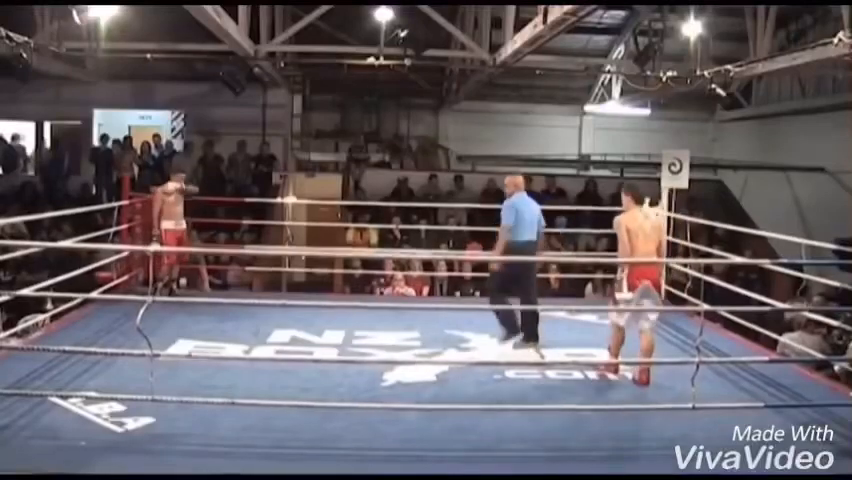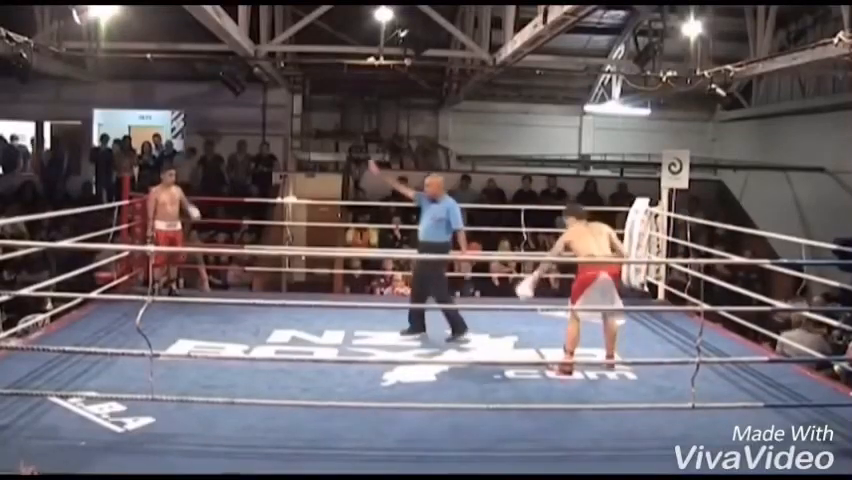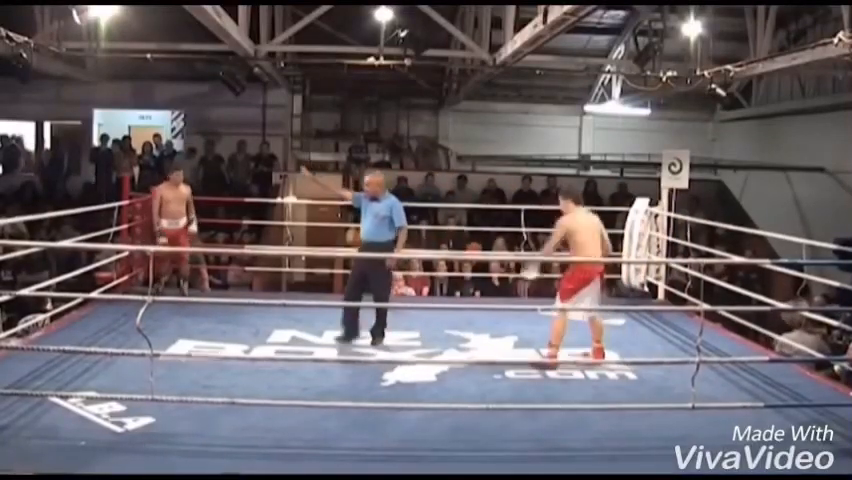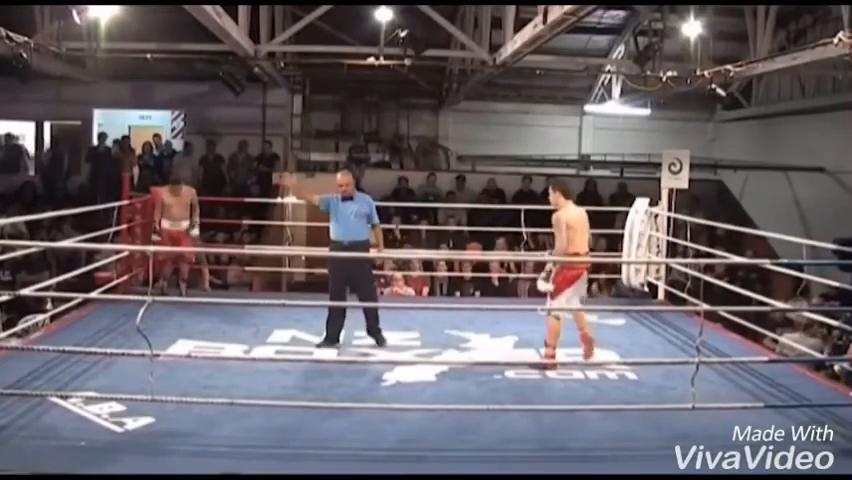
dt=1s
person 1, frame 1
left shoulder: (622, 220)
right shoulder: (656, 218)
left elbow: (625, 252)
right elbow: (661, 251)
left wrist: (622, 276)
left hip: (634, 272)
right hip: (652, 272)
left knee: (618, 320)
right knee: (647, 325)
left ankle: (613, 362)
right ankle: (644, 371)
person 1, frame 2
left shoulder: (570, 233)
right shoulder: (603, 228)
left elbow: (552, 256)
right elbow: (622, 253)
left wrist: (534, 276)
left hip: (589, 269)
right hip: (611, 268)
left knee: (575, 316)
right knee: (610, 315)
left ankle: (568, 362)
right ankle: (610, 357)
person 1, frame 3
left shoulder: (565, 221)
right shoulder: (594, 218)
left elbow: (550, 247)
right elbow: (608, 247)
left hip: (581, 268)
right hip: (597, 267)
left knee: (561, 311)
right knee: (592, 311)
left ankle: (552, 356)
right ankle: (598, 352)
person 1, frame 4
left shoulder: (559, 215)
right shoulder: (581, 212)
left elbow: (561, 248)
left wrist: (549, 267)
left hip: (568, 265)
right hip: (582, 263)
left knee: (554, 311)
right knee: (573, 304)
left ankle: (550, 357)
right ankle: (586, 339)
person 2, frame 1
left shoulder: (511, 203)
right shoulder: (533, 205)
left elbow: (505, 230)
right elbow: (540, 231)
left wrist: (496, 255)
right wrist: (535, 252)
left hip: (513, 251)
right hip: (530, 251)
left knee: (496, 290)
right knee: (528, 295)
left ankle: (511, 327)
right ankle: (530, 336)
person 2, frame 2
left shoulder: (450, 206)
right shoulder: (426, 200)
left elbow: (460, 231)
right elbow: (404, 189)
left wrist: (464, 252)
right wrist: (379, 174)
left hip: (437, 250)
right hip: (424, 249)
left knee: (439, 292)
right knee: (417, 290)
left ankle: (459, 328)
right ankle: (416, 325)
person 2, frame 3
left shoulder: (393, 203)
right shoulder: (364, 199)
left elbow: (402, 230)
right elbow: (341, 192)
left wrist: (396, 253)
right wrist: (313, 178)
left hip: (382, 251)
right hip: (364, 249)
left knee: (380, 295)
right knee: (352, 291)
left ankle: (378, 332)
right ankle: (350, 331)
person 2, frame 4
left shoulder: (366, 201)
right shoulder: (332, 200)
left elbow: (375, 226)
right elbow: (311, 198)
left wrist: (380, 249)
right wrist: (295, 187)
left hip: (359, 250)
right hip: (338, 250)
left knee: (367, 294)
right knee: (336, 295)
left ankle: (375, 332)
right ankle: (332, 336)
person 3, frame 1
left shoulder: (181, 188)
right shoulder: (161, 191)
left elbow: (195, 190)
right elbow: (156, 212)
left wrist: (181, 187)
right wrist: (156, 229)
left hip: (181, 227)
right hip: (168, 227)
left knee: (178, 259)
right knee: (168, 258)
left ankle: (172, 286)
right ankle: (159, 285)
person 3, frame 2
left shoulder: (178, 190)
right shoulder: (155, 192)
left elbow: (186, 205)
right elbow: (150, 214)
left wrist: (192, 210)
right wrist: (150, 232)
left hip: (176, 228)
right hip: (161, 228)
left knee: (175, 259)
right knee: (159, 259)
left ankle: (172, 287)
right ankle: (156, 288)
person 3, frame 3
left shoulder: (187, 189)
right shoulder: (160, 189)
left elbow: (190, 206)
right elbow: (155, 210)
left wrist: (192, 219)
right wrist: (157, 228)
left hip: (182, 227)
right hip: (165, 226)
left knee: (184, 256)
right knee: (164, 256)
left ankle: (184, 284)
right ankle: (162, 281)
person 3, frame 4
left shoulder: (191, 192)
right shoulder: (162, 193)
left elbow: (196, 207)
right elbow: (157, 210)
left wrist: (195, 222)
right wrist: (156, 227)
left hip: (184, 228)
right hip: (167, 228)
left knee: (185, 258)
right knee: (167, 258)
left ankle: (183, 286)
right ankle: (163, 285)
